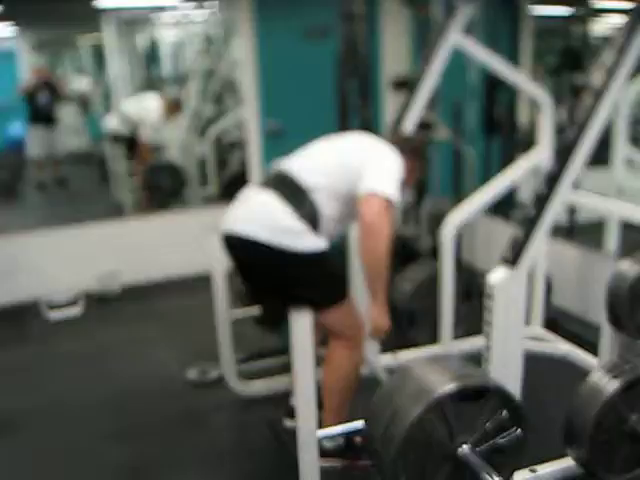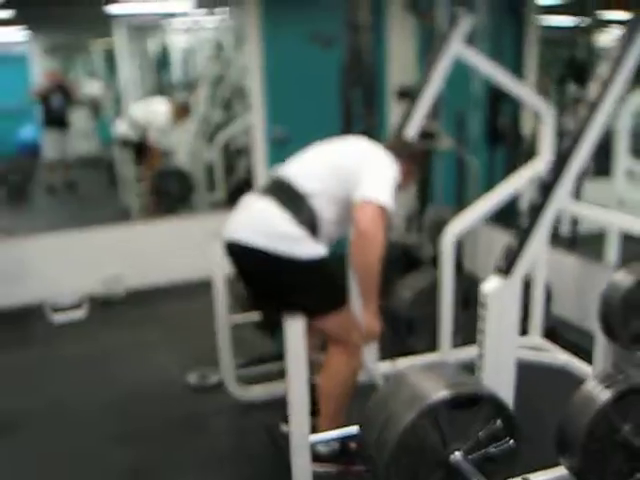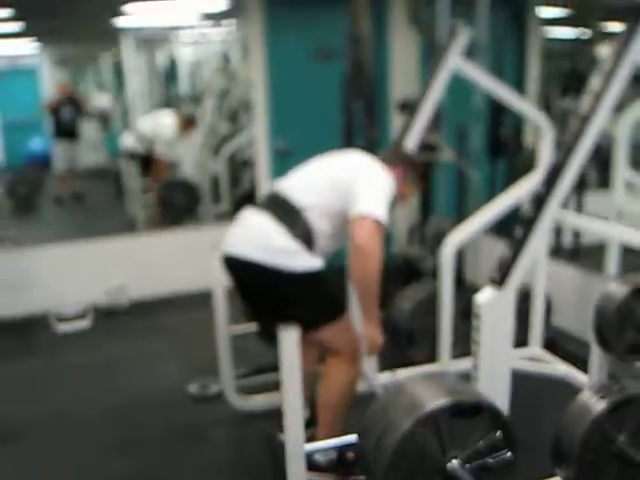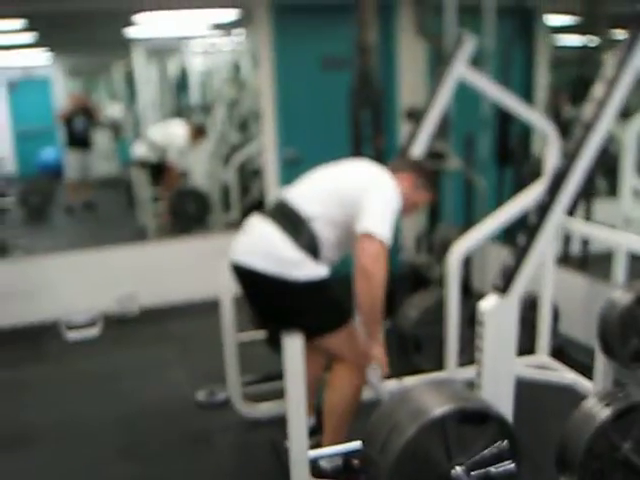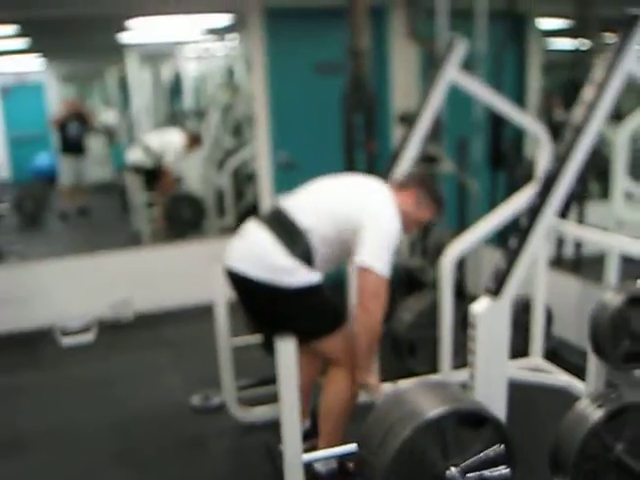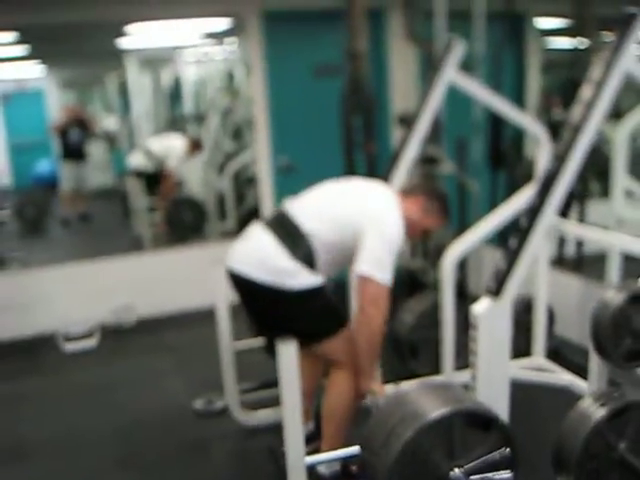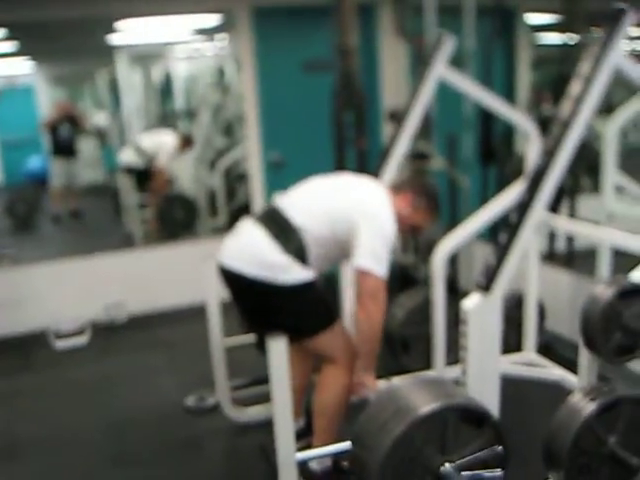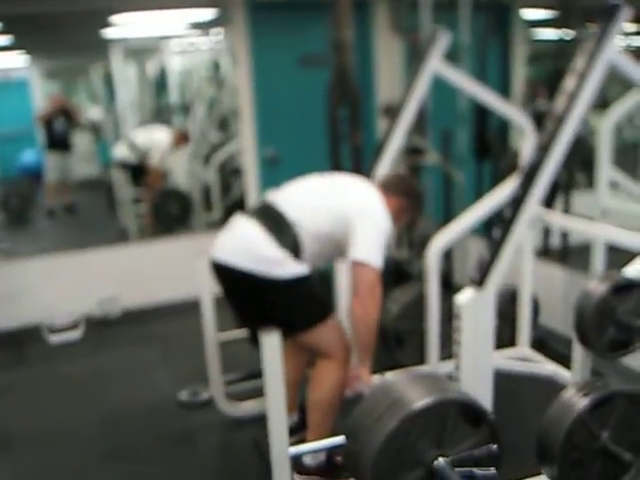
dt=0.2s
person 1, frame 1
left shoulder: (358, 147)
right shoulder: (388, 160)
right elbow: (375, 222)
right wrist: (379, 304)
left hip: (240, 224)
right hip: (281, 236)
right knee: (348, 334)
right ankle: (331, 441)
person 1, frame 2
left shoulder: (354, 151)
right shoulder: (382, 163)
right elbow: (368, 229)
right wrist: (370, 311)
left hip: (240, 231)
right hip: (281, 242)
left knee: (307, 321)
right knee: (346, 340)
right ankle: (327, 447)
person 1, frame 3
left shoulder: (352, 164)
right shoulder: (378, 177)
right elbow: (365, 245)
right wrist: (372, 322)
left hip: (239, 245)
right hip: (277, 256)
left knee: (309, 333)
right knee: (344, 350)
person 1, frame 4
left shoulder: (362, 173)
right shoulder: (384, 190)
right elbow: (370, 266)
right wrist: (373, 340)
left hip: (247, 251)
right hip: (282, 264)
left knee: (315, 339)
right knee: (350, 356)
person 1, frame 5
left shoulder: (368, 188)
right shoulder: (384, 216)
right elbow: (370, 300)
right wrist: (365, 371)
left hip: (243, 255)
right hip: (274, 269)
left knee: (312, 342)
right knee: (344, 359)
left ankle: (299, 432)
person 1, frame 6
left shoulder: (373, 192)
right shoulder: (387, 222)
right elbow: (371, 308)
right wrist: (368, 379)
left hip: (245, 258)
right hip: (276, 272)
left knee: (313, 345)
right knee: (348, 362)
left ankle: (302, 435)
person 1, frame 7
left shoulder: (361, 188)
right shoulder: (380, 215)
right elbow: (370, 300)
right wrist: (366, 373)
left hip: (236, 254)
right hip: (269, 268)
left knee: (303, 341)
right knee: (340, 356)
person 1, frame 8
left shoulder: (349, 186)
right shoulder: (374, 213)
right elbow: (366, 294)
right wrist: (363, 366)
left hip: (227, 251)
right hip: (263, 263)
left knee: (296, 337)
right knee: (333, 351)
left ankle: (286, 429)
